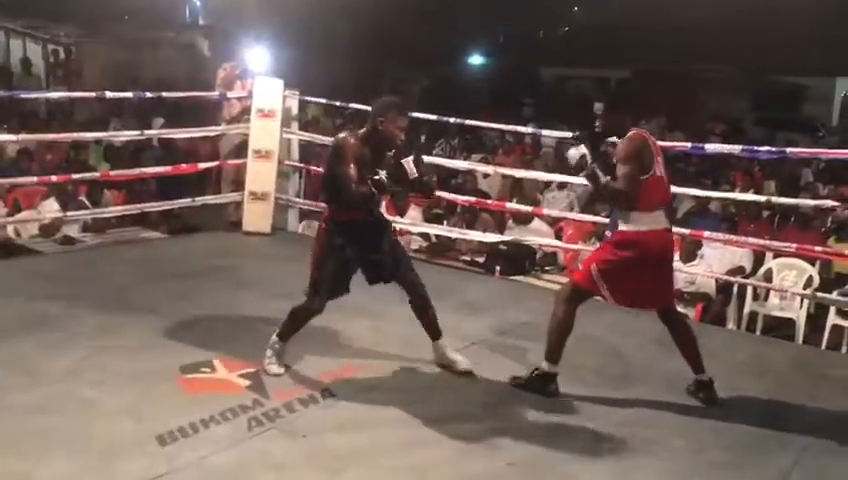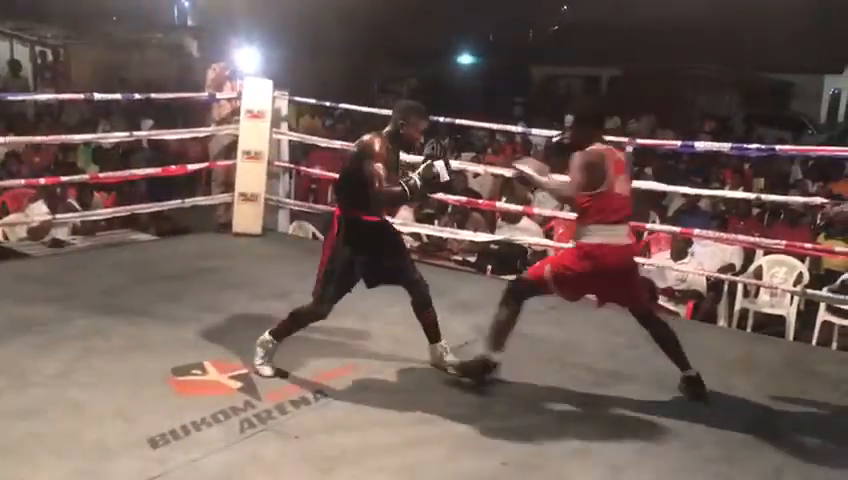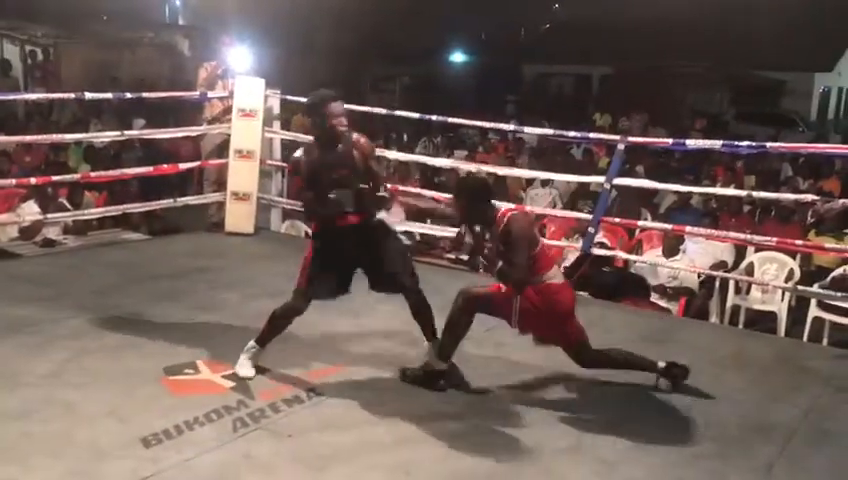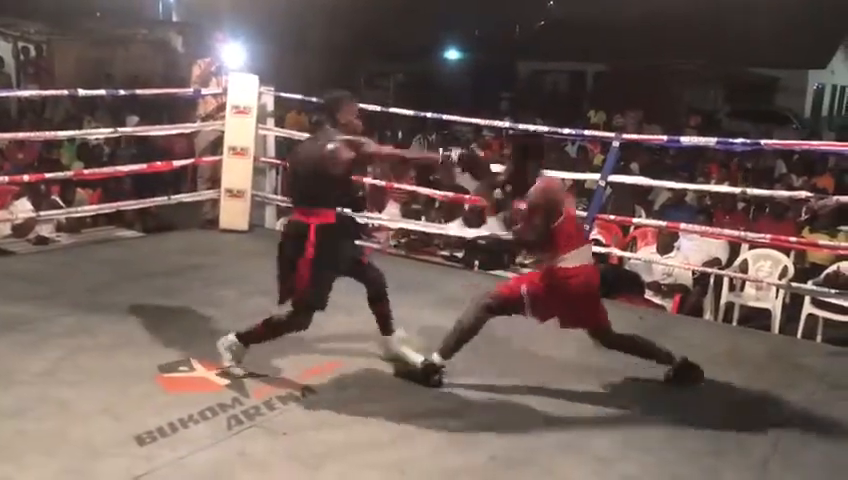
dt=0.3s
person 1, frame 1
left shoulder: (629, 144)
right shoulder: (647, 141)
left elbow: (624, 195)
left wrist: (593, 173)
left hip: (635, 237)
right hip: (660, 236)
left knee: (568, 295)
right knee: (668, 312)
left ankle: (547, 374)
right ankle: (703, 382)
person 1, frame 2
left shoulder: (587, 157)
right shoulder: (618, 158)
left elbow: (569, 195)
left wrist: (533, 174)
left hip: (594, 251)
right hip: (623, 250)
left knee: (516, 290)
right knee: (645, 314)
left ankle: (488, 362)
right ankle: (690, 376)
person 1, frame 3
left shoulder: (514, 225)
right shoulder: (491, 219)
left elbow: (519, 280)
left wrist: (493, 261)
left hip: (547, 295)
right hip: (557, 293)
left knee: (468, 298)
right knee: (587, 356)
left ankle: (439, 369)
right ankle: (664, 369)
person 1, frame 4
left shoulder: (540, 193)
right shoulder: (551, 186)
left elbow: (532, 241)
left wrist: (512, 225)
left hip: (564, 277)
right hip: (585, 274)
left knee: (487, 305)
right knee: (607, 337)
left ankle: (434, 365)
right ankle: (679, 365)
person 2, frame 1
left shoulder: (382, 150)
right shoulder: (346, 144)
left elbow: (388, 189)
right elbow: (352, 195)
left wrist: (415, 182)
right wrist: (387, 179)
left hip: (372, 225)
right hip: (340, 229)
left knee: (415, 286)
right knee: (316, 301)
left ankle: (441, 349)
right ankle: (276, 345)
person 2, frame 2
left shoulder: (391, 148)
right shoulder: (373, 145)
left elbow: (392, 195)
right elbow: (381, 196)
left wrist: (427, 181)
right wrist: (419, 182)
left hip: (376, 227)
right hip: (351, 229)
left knee: (419, 288)
right knee: (321, 306)
left ankle: (439, 351)
right ankle: (268, 342)
person 2, frame 3
left shoulder: (360, 144)
right shoulder: (306, 159)
left elbow: (378, 183)
right elbow: (310, 211)
left wrist: (372, 200)
right wrist: (334, 203)
left hip: (368, 228)
right hip: (331, 234)
left knee: (411, 289)
right knee: (298, 303)
left ankle: (436, 348)
right ankle: (253, 349)
person 2, frame 4
left shoulder: (308, 146)
right shoulder: (344, 146)
right elbow: (397, 156)
left wrist: (347, 194)
right wrist: (439, 158)
left hip: (325, 229)
right hip: (314, 234)
left knee: (375, 279)
right knee: (300, 317)
left ankle: (391, 343)
right ankle: (234, 343)
person 3, frame 1
right shoulder: (227, 68)
right elbow: (220, 88)
right wrist: (235, 69)
right hip: (231, 127)
right knee: (230, 173)
right ankle: (232, 215)
person 3, frame 2
right shoulder: (216, 69)
right elbow: (210, 89)
right wrist: (225, 70)
right hip: (221, 128)
right knee: (220, 174)
right ankle: (222, 217)
person 3, frame 3
right shoulder: (207, 67)
right elbow: (201, 88)
right wrist: (217, 68)
right hip: (213, 126)
right knee: (212, 174)
right ankle: (214, 217)
person 3, frame 4
right shoulder: (201, 64)
right elbow: (195, 85)
right wrist: (211, 64)
right hip: (207, 123)
right knee: (206, 171)
right ankle: (208, 214)
